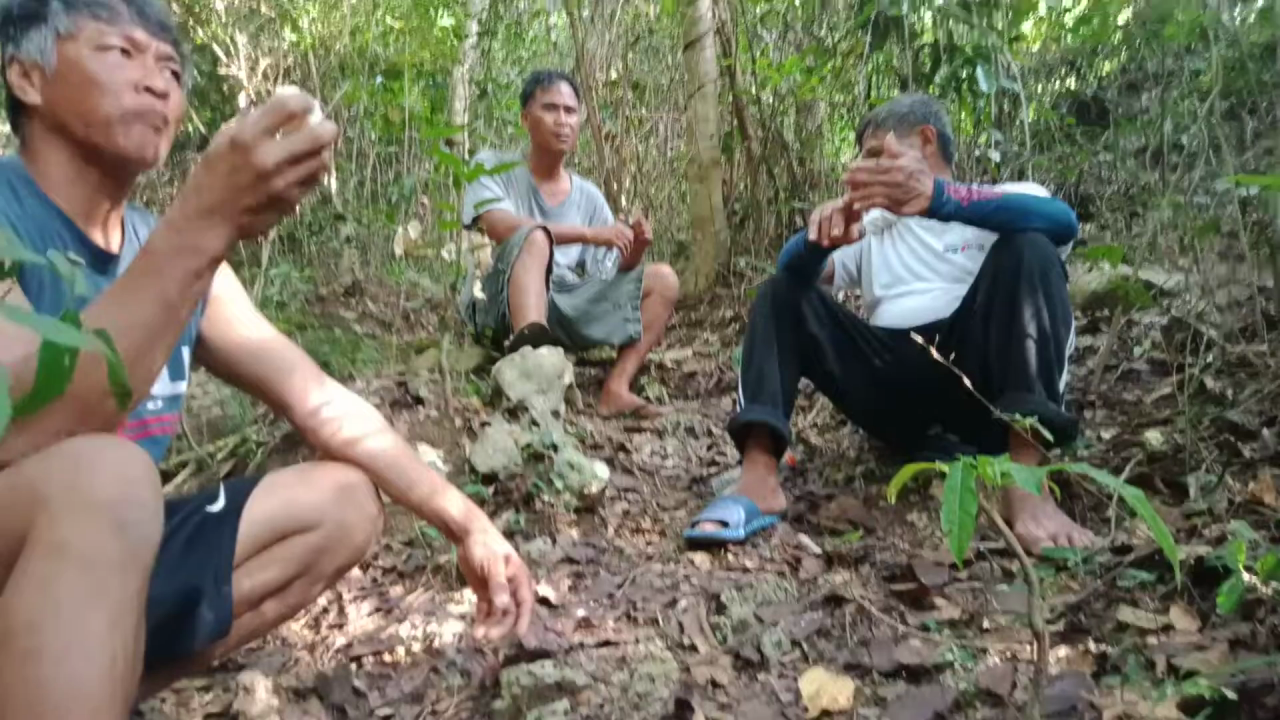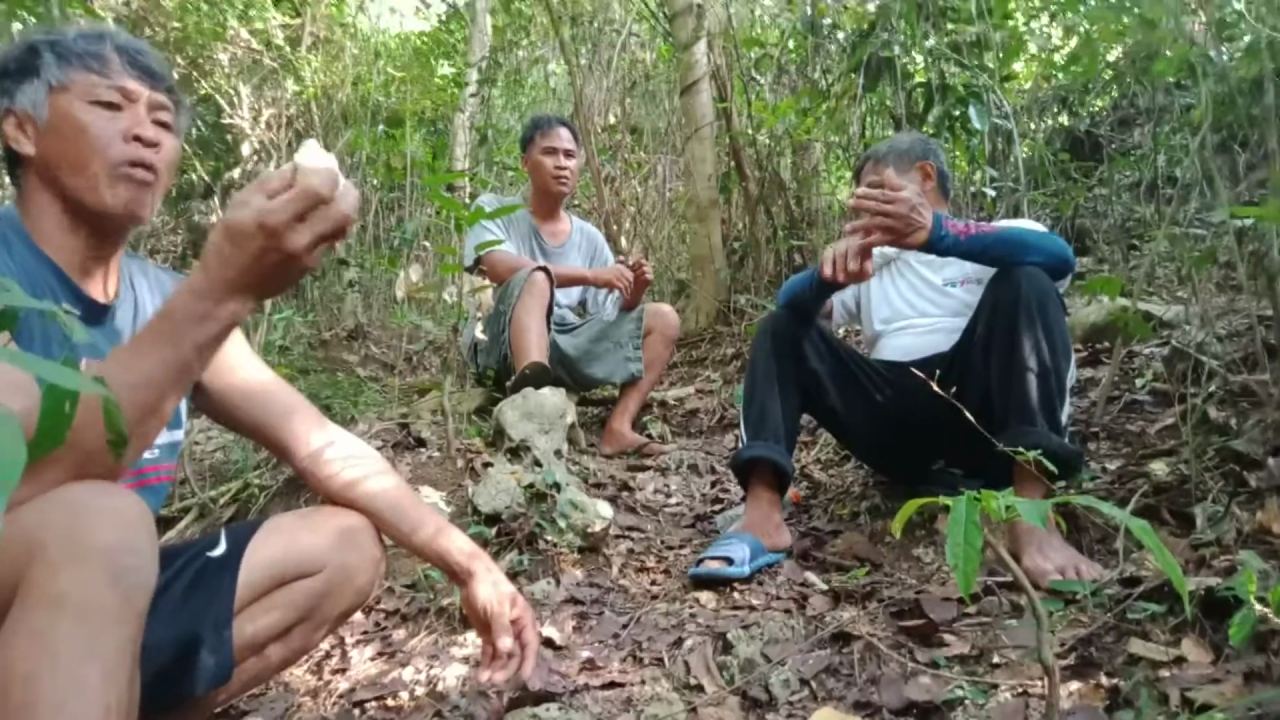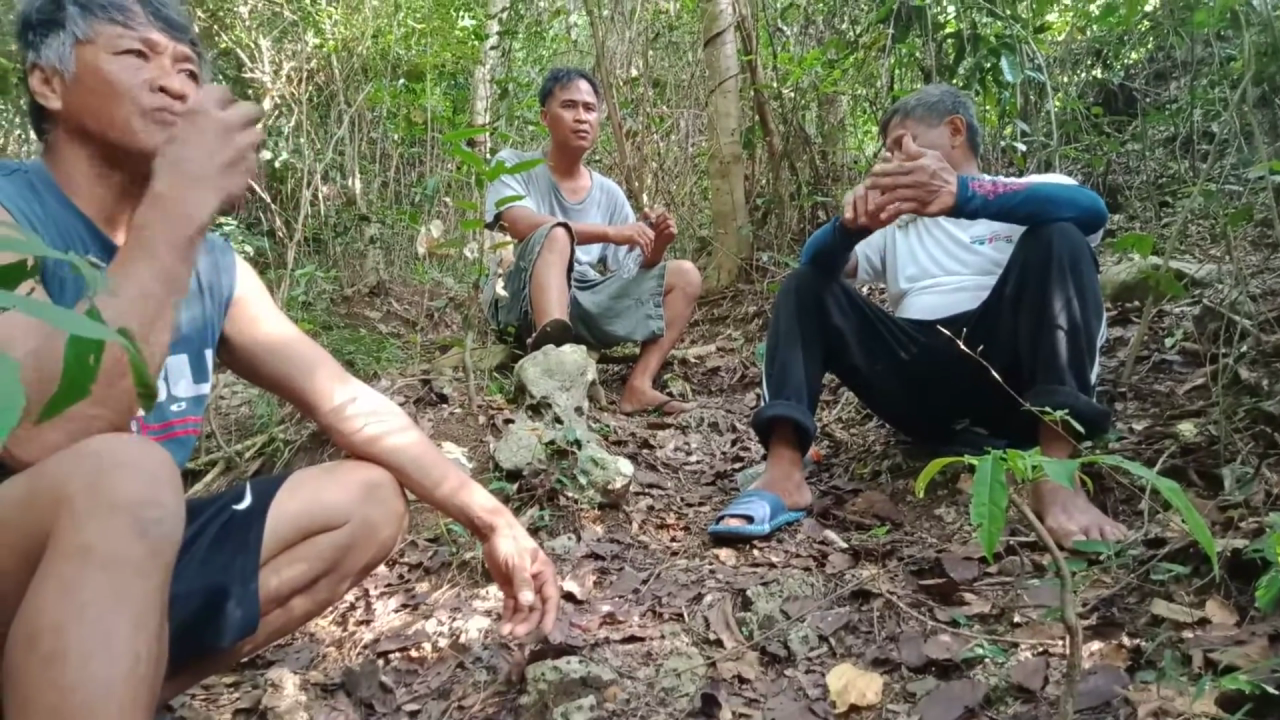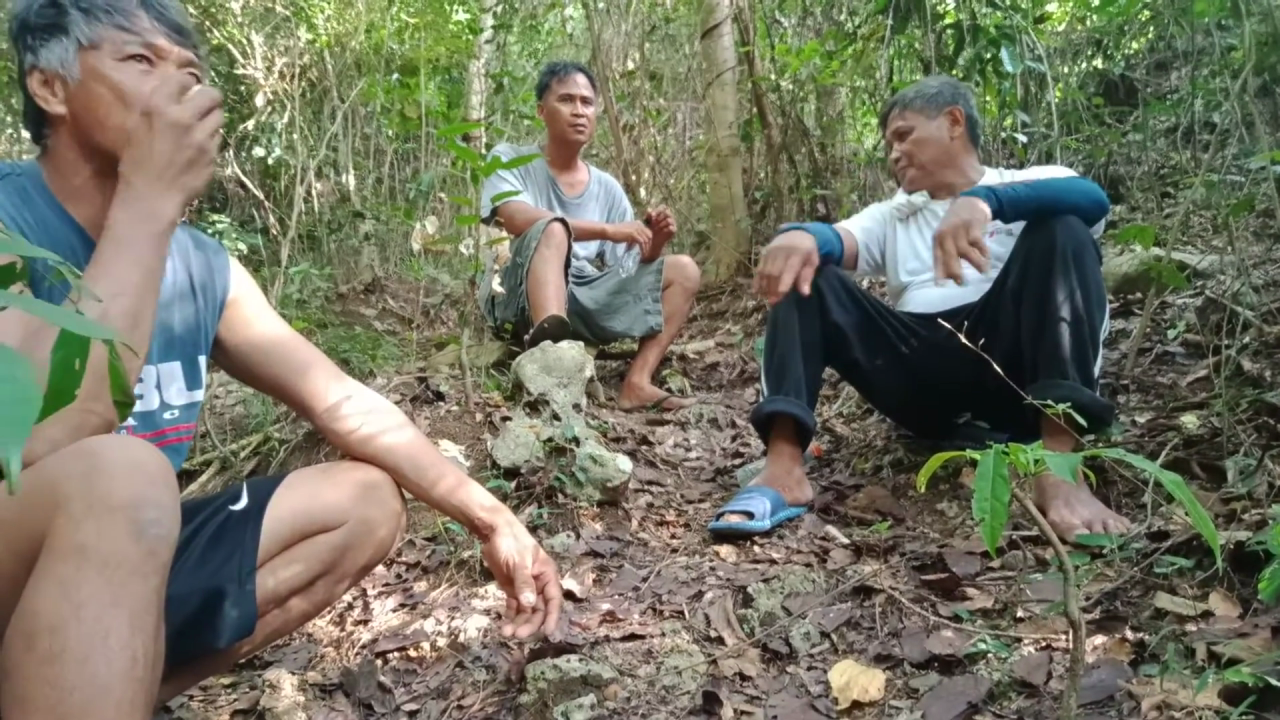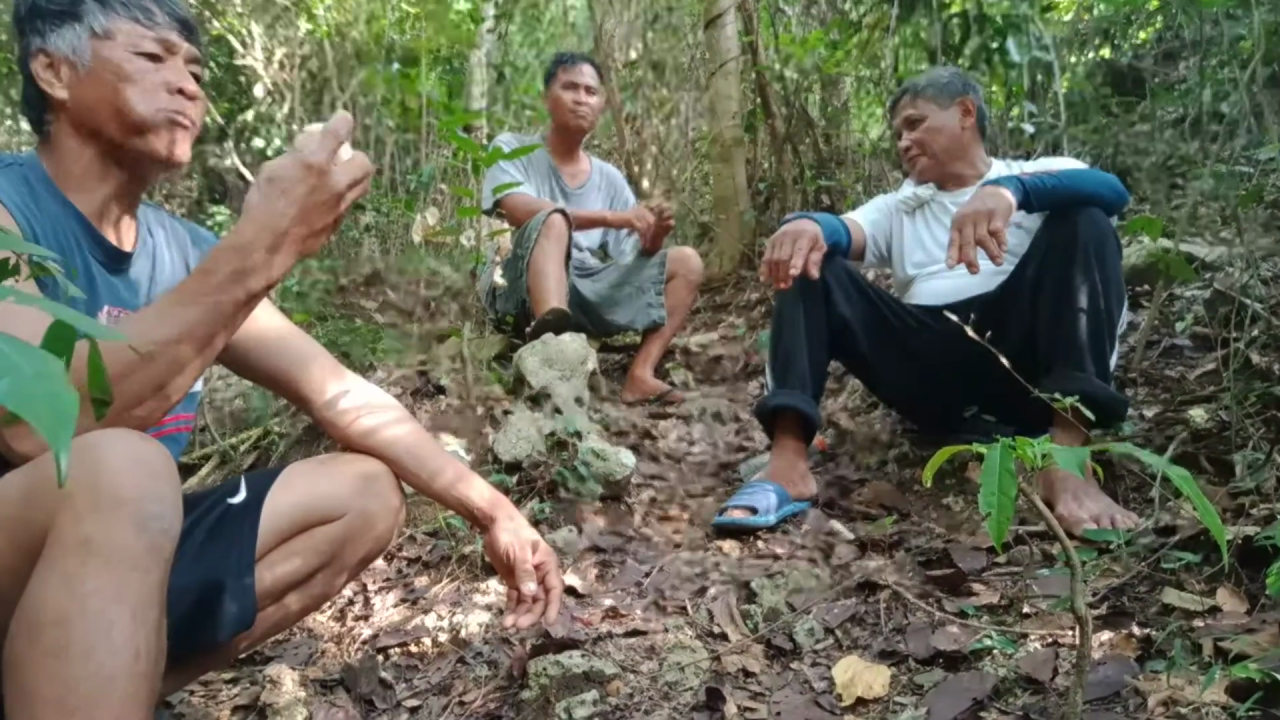
dt=1s
person 1, frame 1
left shoulder: (174, 253)
left elbow: (320, 400)
left wrist: (463, 521)
right wrist: (205, 224)
left hip: (103, 556)
left knee: (343, 500)
right knee: (104, 473)
person 1, frame 2
left shoulder: (164, 298)
left elbow: (320, 444)
left wrist: (465, 561)
right wrist: (224, 292)
left hip: (105, 600)
left knee: (345, 544)
right knee: (96, 522)
person 1, frame 3
left shoulder: (210, 267)
left elbow: (346, 401)
left wrist: (488, 517)
right wrist: (181, 205)
left hip: (124, 562)
left knee: (367, 500)
right knee: (122, 473)
person 1, frame 4
left shoulder: (201, 267)
left elbow: (342, 403)
left wrist: (487, 517)
right wrist: (149, 200)
left hip: (121, 558)
left knee: (365, 501)
right knee: (117, 471)
person 1, frame 5
left shoulder: (188, 251)
left elbow: (339, 393)
left wrist: (488, 509)
right wrist: (259, 250)
left hip: (123, 555)
left knee: (365, 494)
right knee: (121, 467)
person 2, frame 1
left shoulder: (1004, 203)
right shoulder: (875, 229)
left elbow: (1061, 221)
right elbow: (792, 268)
left wrist: (936, 197)
right wrist: (822, 236)
left hip: (980, 377)
right hip: (896, 389)
left knee: (1026, 248)
right knee: (781, 292)
left ankle: (1026, 484)
right ankle: (758, 479)
person 2, frame 2
left shoulder: (999, 242)
right shoulder: (874, 265)
left elbow: (1058, 256)
right elbow: (790, 302)
left wrist: (934, 232)
right wrist: (829, 275)
left hip: (978, 410)
right hip: (898, 426)
left knee: (1023, 282)
right knee: (781, 328)
left ankle: (1030, 516)
right ankle: (762, 514)
person 2, frame 3
left shoulder: (1030, 193)
right shoulder: (899, 221)
left elbow: (1090, 209)
right elbow: (815, 260)
left wrist: (961, 194)
right wrist: (853, 224)
left hip: (1007, 369)
right hip: (922, 383)
left knee: (1056, 239)
right knee: (804, 286)
left ankle: (1056, 475)
right ankle: (783, 473)
person 2, frame 4
left shoulder: (1031, 186)
right shoulder: (894, 215)
left elbow: (1091, 199)
right elbow: (836, 244)
left wrist: (983, 201)
right wrist: (799, 238)
left hip: (1010, 364)
right hip: (924, 377)
left knee: (1059, 230)
right knee: (806, 278)
left ankle: (1059, 469)
right ankle: (784, 467)
person 2, frame 5
left shoulder: (1041, 176)
right shoulder: (898, 207)
left elbow: (1110, 190)
right elbow: (845, 232)
left wrist: (1007, 189)
right wrist: (806, 225)
left hip: (1020, 355)
right hip: (931, 370)
left knee: (1082, 219)
right knee: (810, 262)
left ankle: (1067, 461)
right ankle: (788, 461)
person 3, frame 1
left shoulder: (589, 197)
right shoulder: (493, 167)
left elbow: (614, 278)
right elbow: (499, 227)
left wrist: (633, 254)
right wrist: (588, 234)
left hip: (564, 307)
right hip: (501, 304)
left knee: (663, 280)
right knee: (535, 236)
left ankle: (615, 389)
right ankle: (528, 350)
person 3, frame 2
left shoulder: (590, 238)
right shoulder: (494, 210)
left elbow: (613, 319)
right elbow: (500, 268)
left wrist: (633, 293)
right wrist: (589, 275)
left hip: (566, 347)
right hip: (502, 345)
left knee: (663, 318)
right knee: (536, 277)
left ankle: (618, 428)
right ankle: (530, 390)
person 3, frame 3
left shoulder: (609, 193)
right shoulder: (513, 164)
left elbow: (634, 275)
right elbow: (520, 225)
left wrist: (655, 248)
right wrist: (610, 233)
left hip: (587, 304)
right hip: (522, 302)
left knee: (685, 276)
right knee: (557, 234)
left ankle: (638, 386)
right ankle: (550, 348)
person 3, frame 4
left shoulder: (608, 188)
right shoulder: (510, 159)
left elbow: (632, 270)
right elbow: (517, 220)
left wrist: (653, 245)
right wrist: (607, 231)
left hip: (584, 299)
right hip: (519, 297)
left knee: (683, 271)
right knee: (553, 228)
left ankle: (637, 383)
right ankle: (549, 347)
person 3, frame 5
left shoulder: (610, 178)
right shoulder: (511, 149)
left elbow: (634, 256)
right elbow: (519, 211)
left wrist: (654, 235)
right wrist: (608, 217)
left hip: (587, 289)
right hip: (519, 288)
left knee: (687, 263)
right knee: (554, 220)
left ankle: (640, 376)
right ankle: (550, 336)
